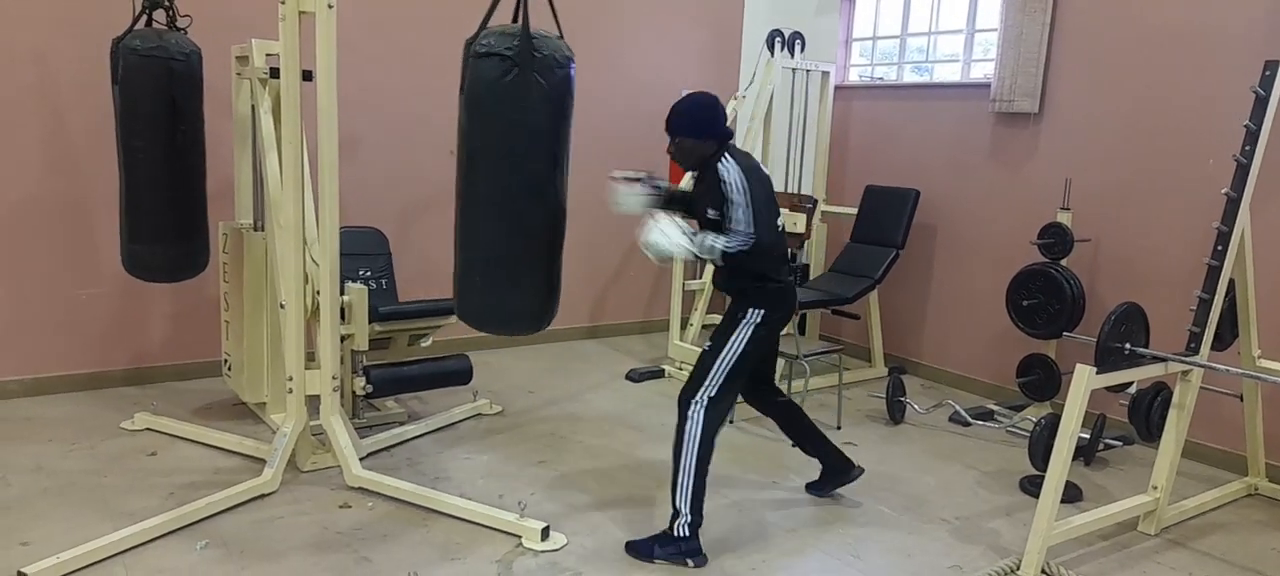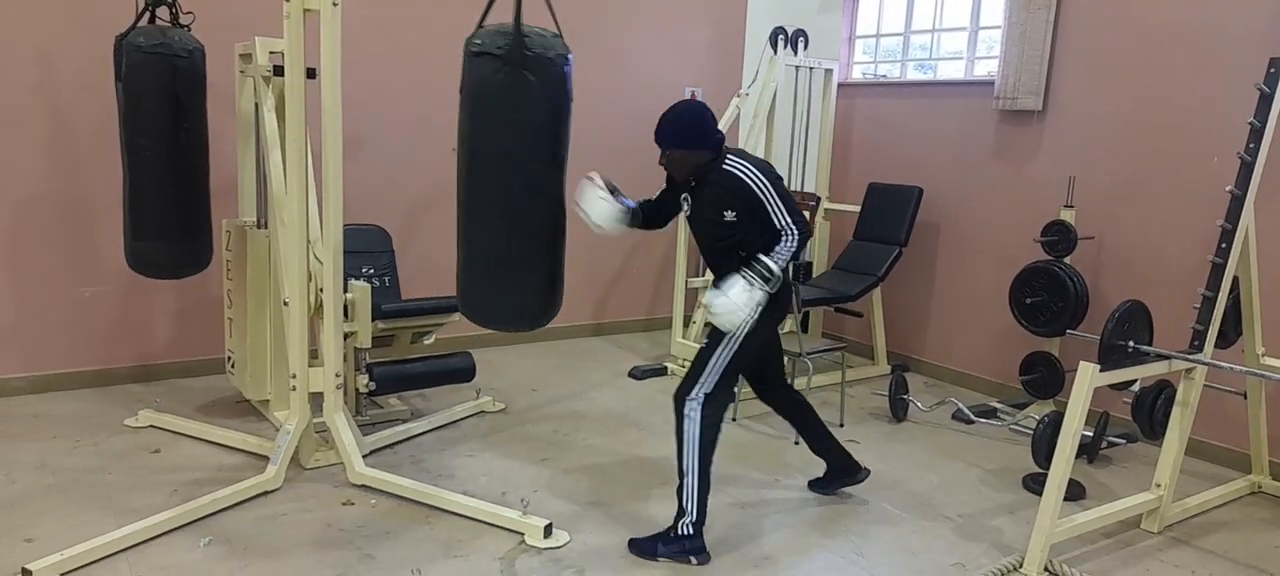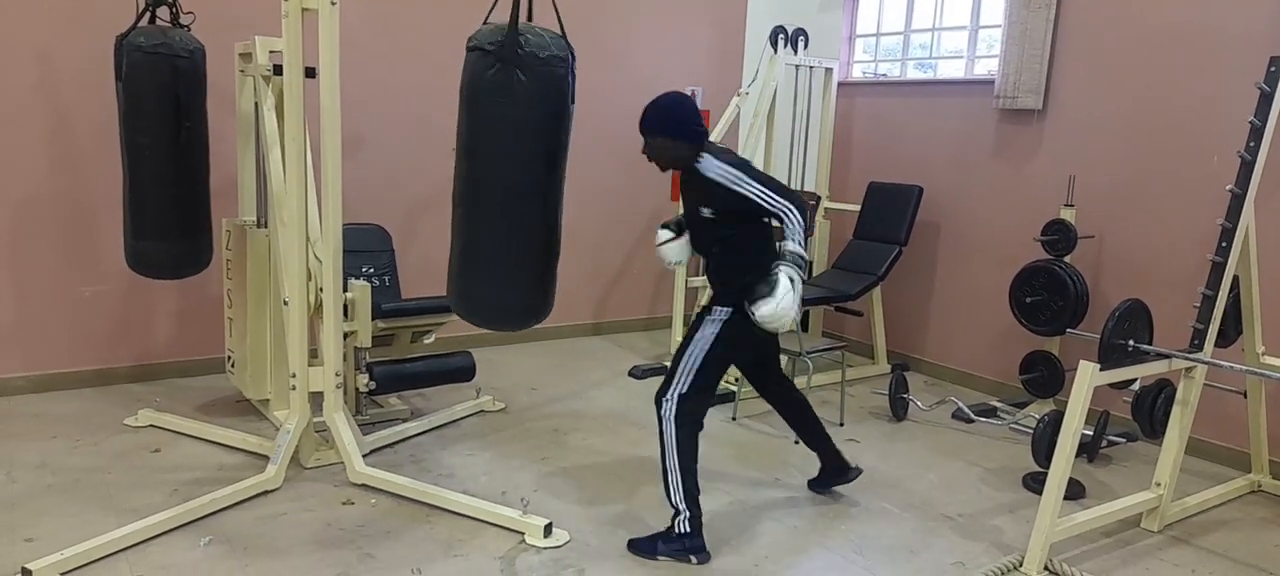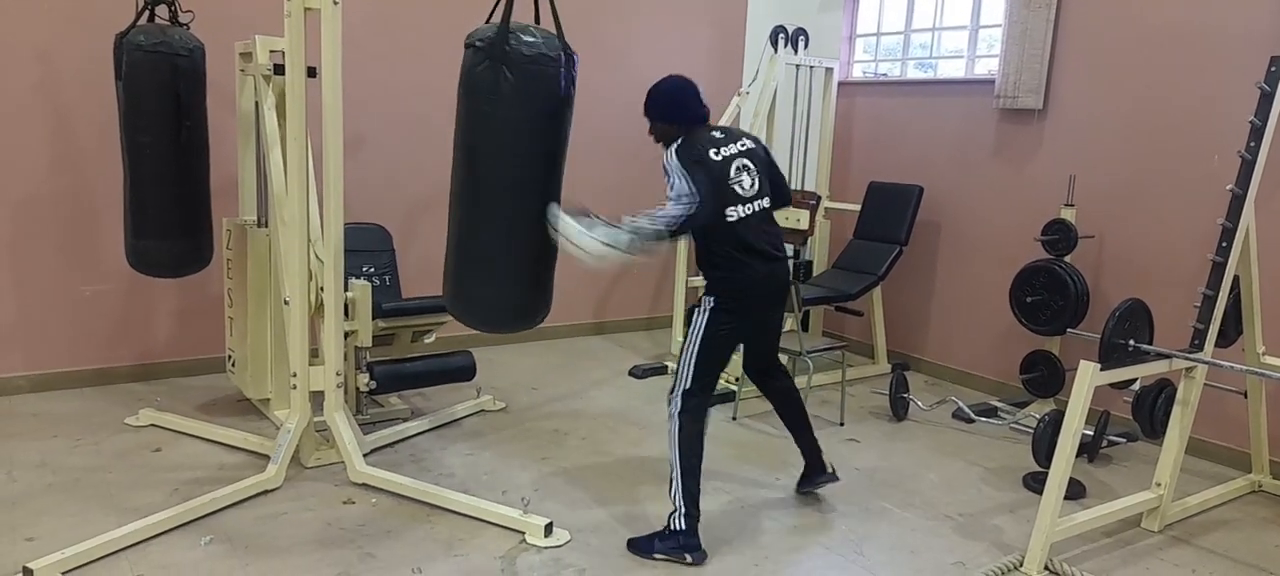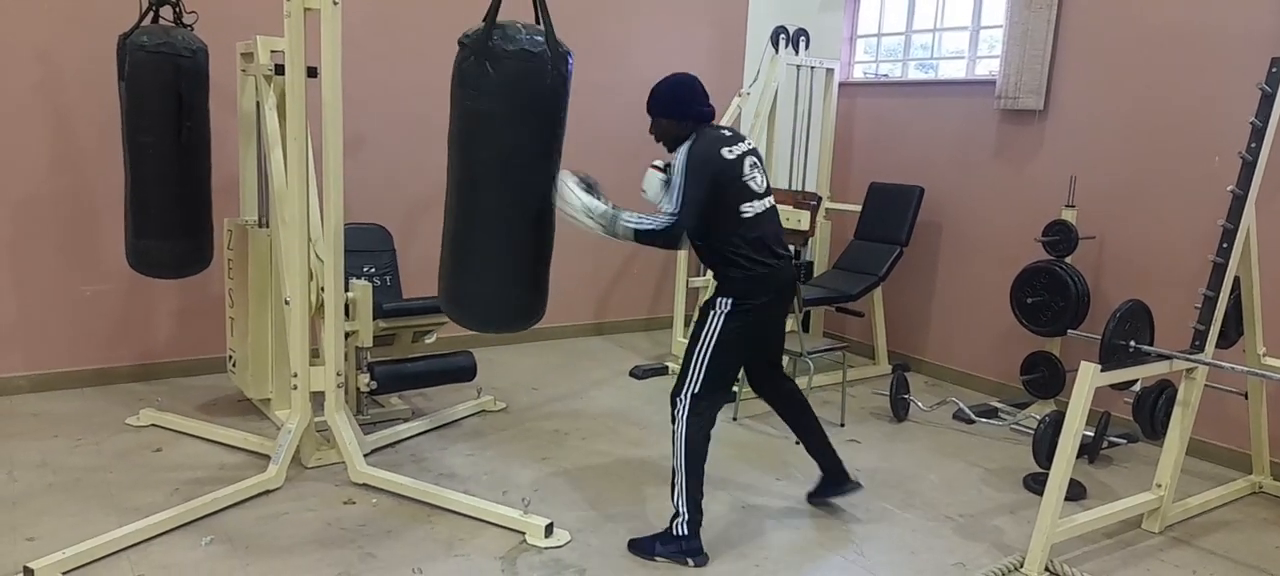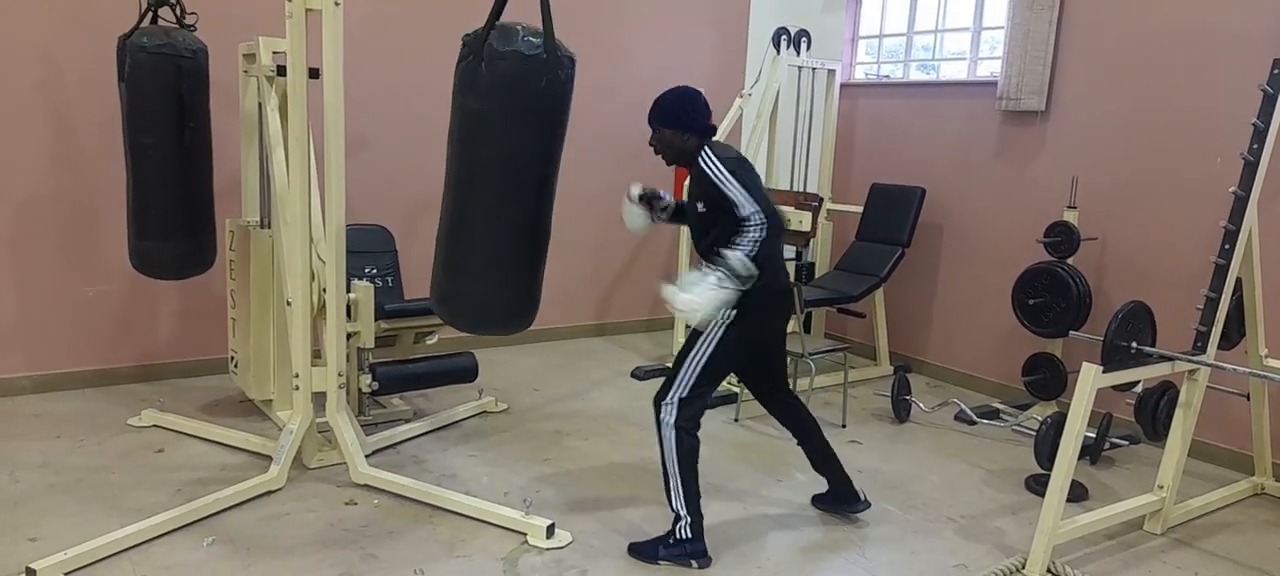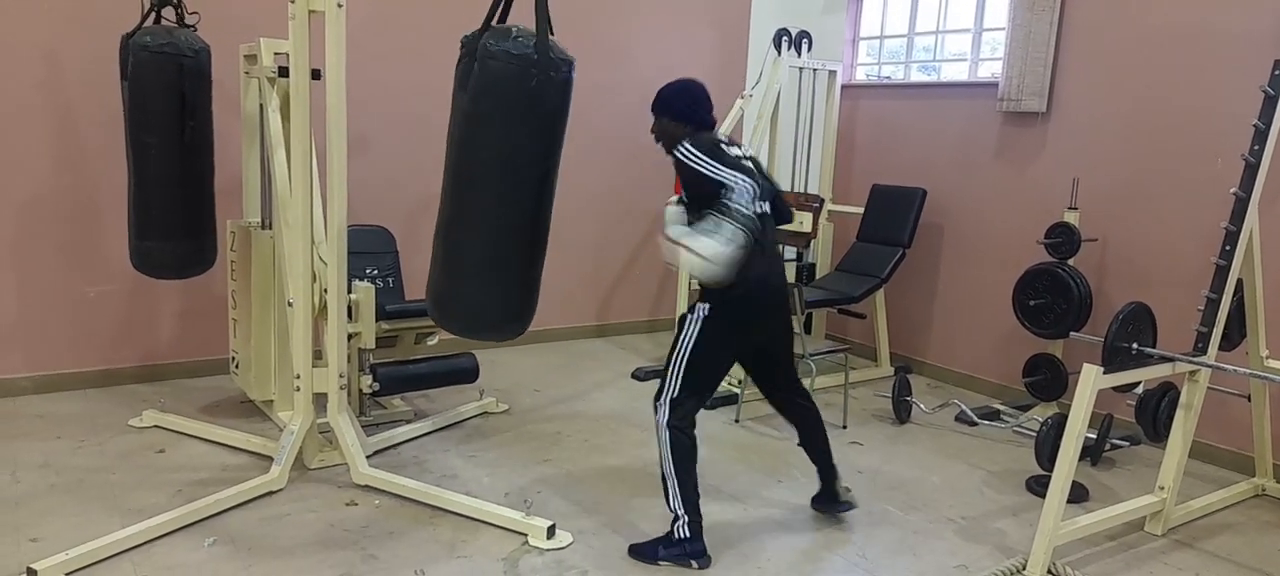
dt=0.1s
person 1, frame 1
left shoulder: (730, 169)
right shoulder: (712, 169)
left elbow: (745, 241)
right elbow: (693, 209)
left wrist: (685, 242)
right wrist: (656, 195)
left hip: (758, 304)
right hip: (747, 297)
left knee: (699, 402)
right knee: (758, 390)
left ankle: (684, 535)
right ankle: (838, 466)
person 1, frame 2
left shoulder: (746, 174)
right shoulder: (692, 179)
left elbow: (794, 233)
right elbow: (655, 216)
left wrist: (750, 285)
right wrist: (612, 204)
left hip: (757, 303)
right hip: (734, 302)
left knee: (697, 401)
right knee: (772, 385)
left ankle: (687, 534)
right ankle: (843, 464)
person 1, frame 3
left shoulder: (711, 169)
right shoulder: (701, 163)
left elbow: (790, 207)
left wrist: (786, 276)
right wrist: (678, 237)
left hip: (740, 302)
right hip: (750, 293)
left knee: (676, 403)
right knee: (770, 380)
left ankle: (688, 534)
right ankle: (835, 466)
person 1, frame 4
left shoulder: (682, 155)
right shoulder: (747, 143)
left elbow: (686, 214)
right elbow: (781, 195)
left wrist: (617, 234)
left hip: (733, 294)
right hip: (772, 279)
left knee: (688, 400)
right knee: (767, 368)
left ankle: (683, 532)
right ankle: (815, 464)
person 1, frame 5
left shoulder: (697, 152)
right shoulder: (737, 141)
left elbow: (669, 228)
left wrist: (597, 211)
right wrist: (671, 186)
left hip: (744, 294)
right hip: (774, 281)
left knee: (692, 403)
right knee: (770, 379)
left ankle: (684, 536)
right ankle: (833, 473)
person 1, frame 6
left shoulder: (710, 161)
right shoulder: (714, 161)
left elbow: (755, 222)
left wrist: (716, 286)
right wrist: (662, 206)
left hip: (745, 308)
right hip: (772, 298)
left knee: (674, 408)
right knee: (775, 394)
left ankle: (687, 539)
right ankle: (843, 490)
person 1, frame 7
left shoulder: (691, 153)
right shoulder: (732, 152)
left elbow: (743, 190)
right elbow: (779, 211)
left wrist: (714, 236)
left hip: (726, 302)
right hip: (767, 291)
left knee: (673, 408)
right knee: (786, 388)
left ankle: (686, 537)
right ankle: (833, 487)
